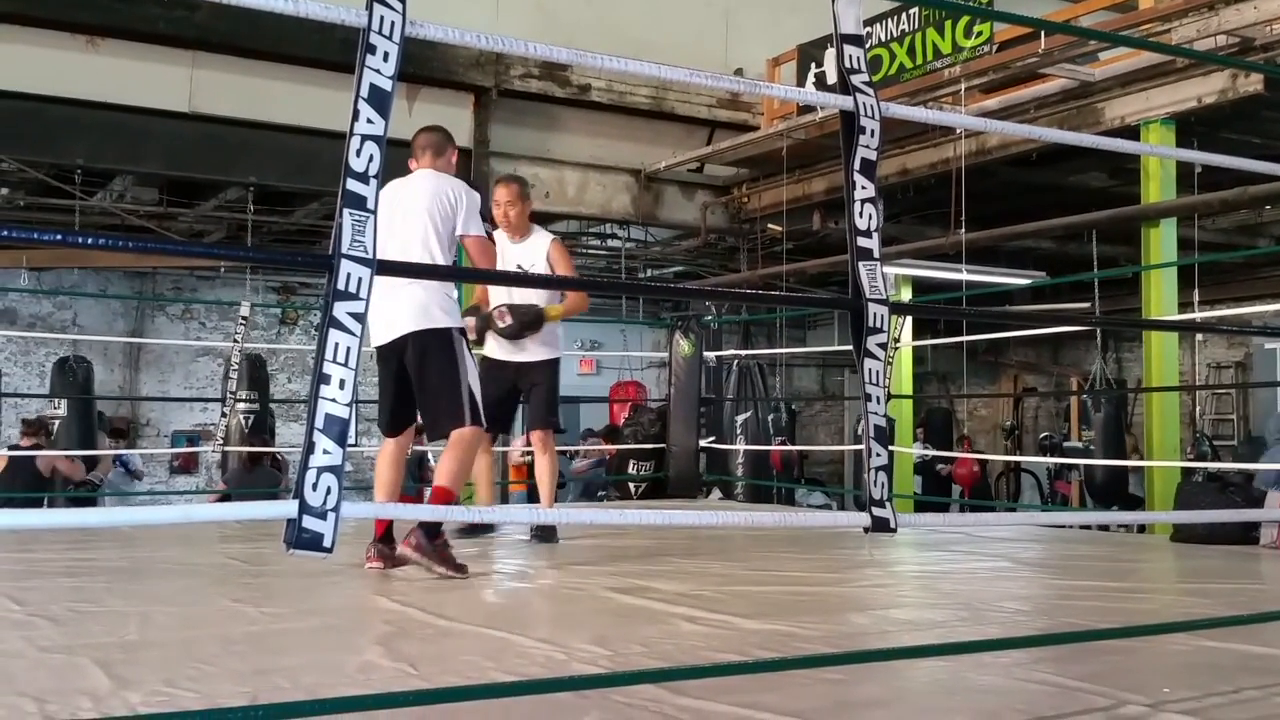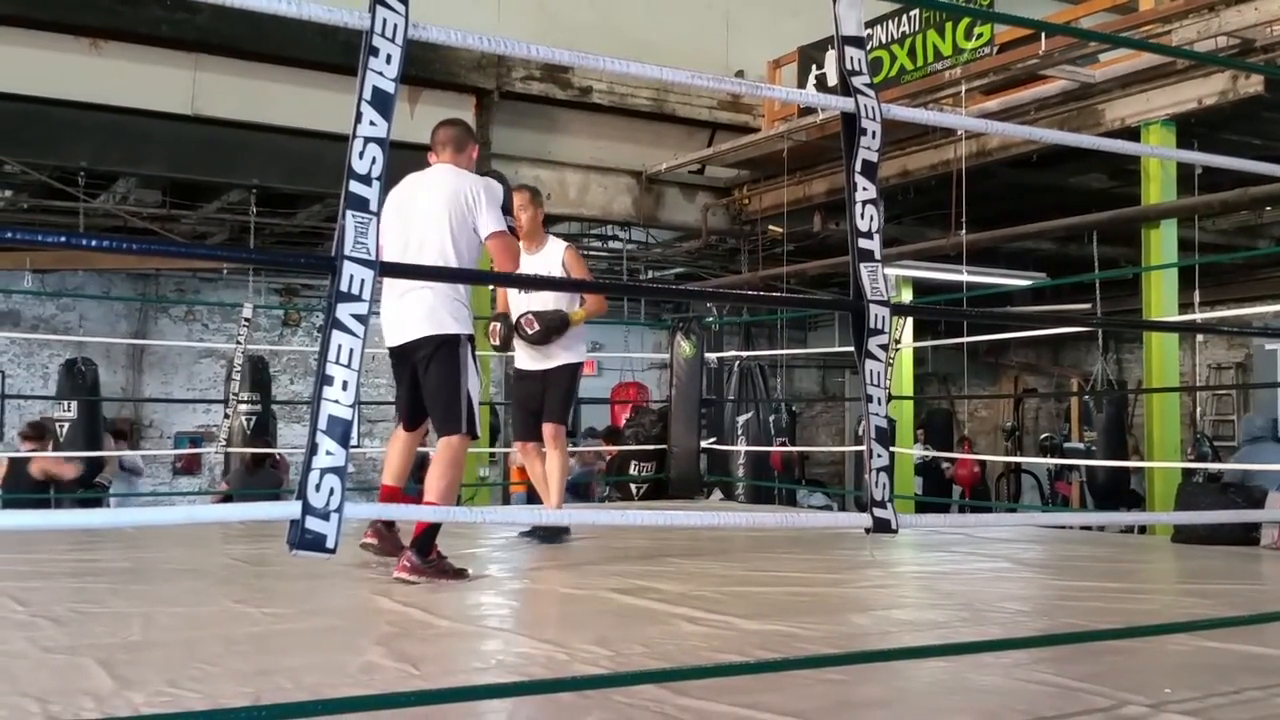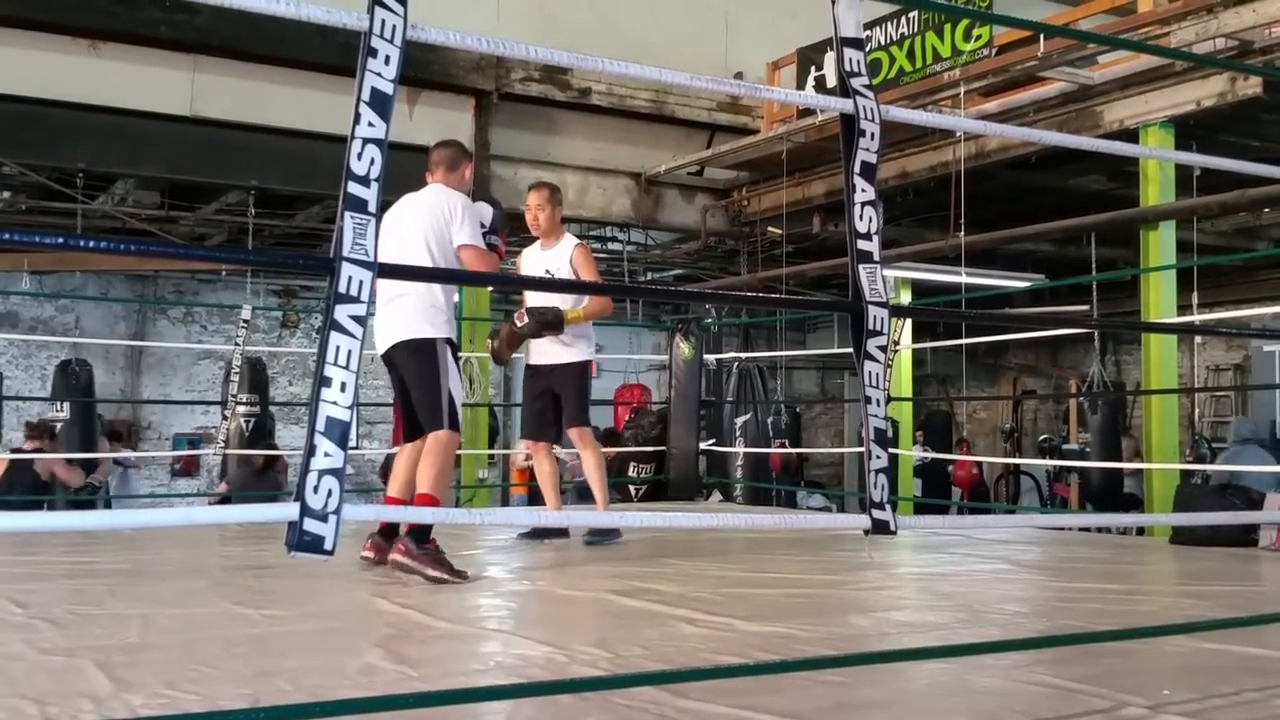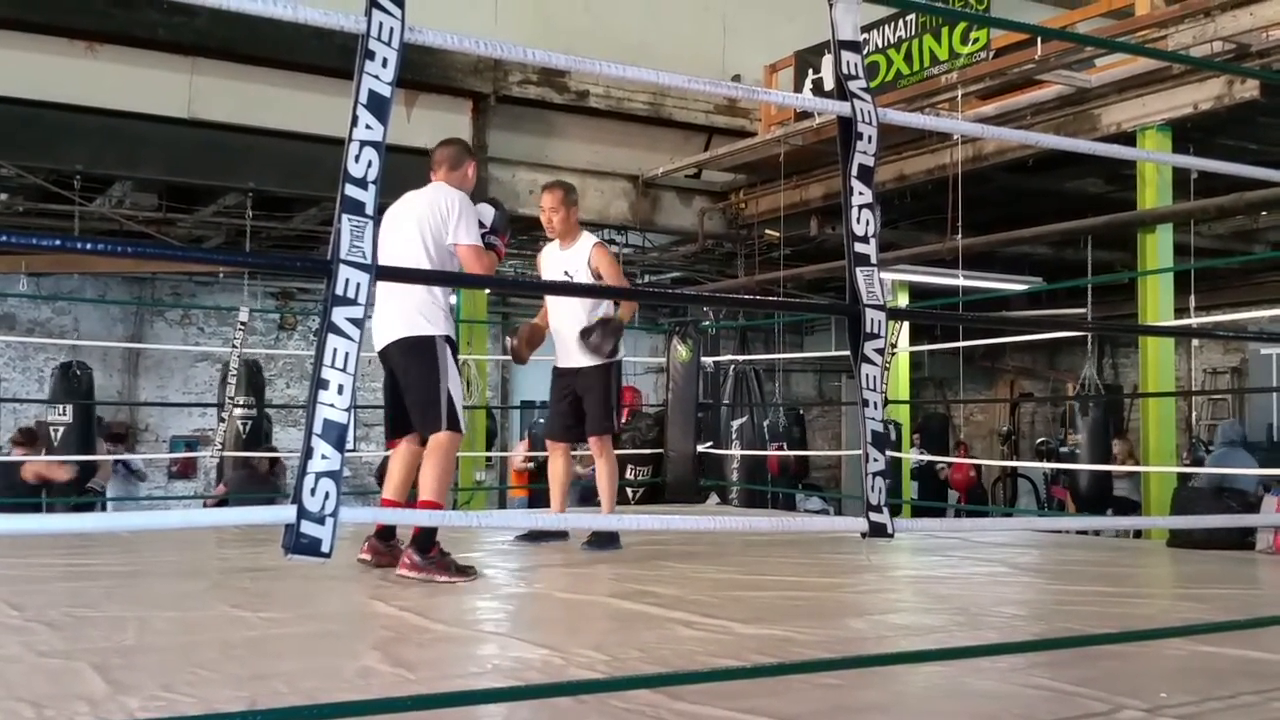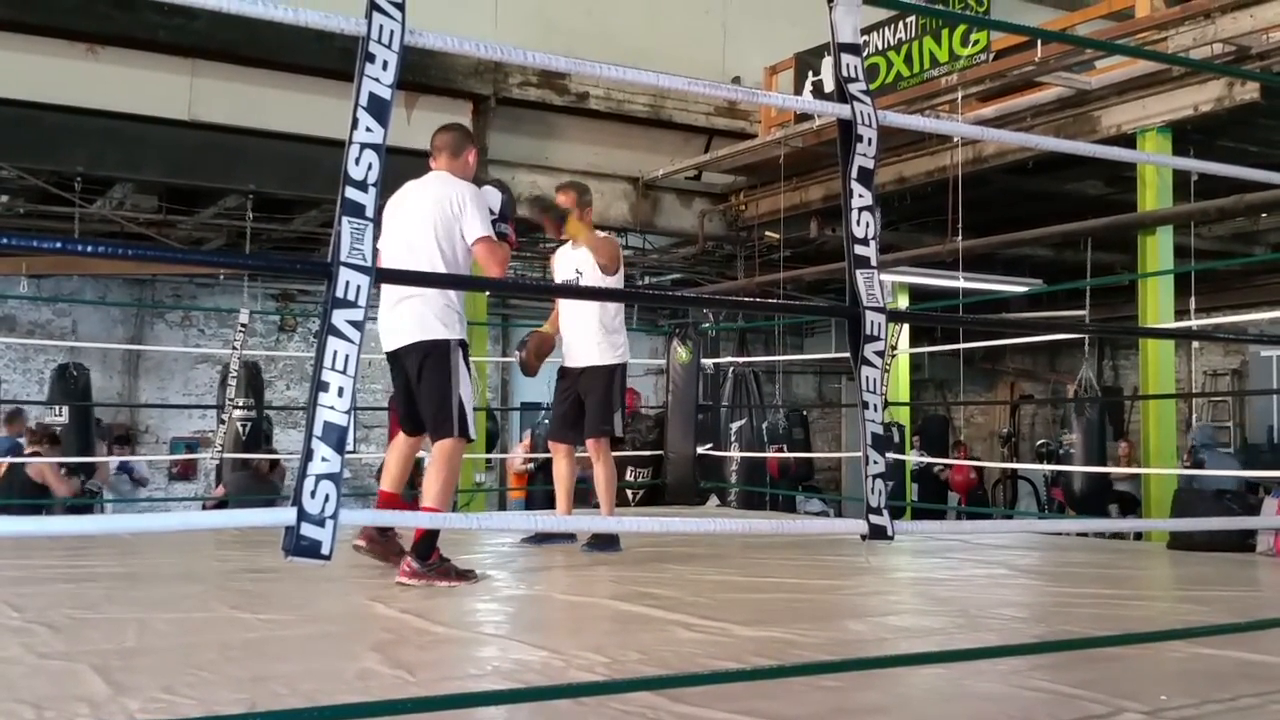
dt=0.4s
person 1, frame 1
left shoulder: (386, 193)
right shoulder: (455, 189)
right elbow: (485, 263)
right wrist: (475, 231)
left hip: (384, 322)
right hip: (431, 319)
left knee: (396, 433)
right knee: (467, 428)
left ankle: (381, 541)
right ankle: (426, 531)
person 1, frame 2
left shoulder: (401, 188)
right shoulder: (477, 186)
left elbow: (381, 257)
right elbow: (507, 262)
right wrist: (504, 226)
left hip: (398, 322)
right hip: (443, 321)
left knee: (410, 422)
right knee: (456, 435)
left ankle: (382, 523)
right ankle: (420, 552)
person 1, frame 3
left shoulder: (398, 208)
right shoulder: (457, 203)
right elbow: (481, 269)
right wrist: (494, 244)
left hip: (390, 329)
right hip: (425, 329)
left knee: (417, 434)
right knee: (444, 432)
left ankle: (384, 535)
right ankle: (416, 540)
person 1, frame 4
left shoulder: (401, 204)
right shoulder: (454, 200)
right elbow: (478, 269)
right wrist: (495, 244)
left hip: (389, 328)
right hip: (422, 328)
left knee: (411, 436)
right knee: (445, 433)
left ankle: (381, 539)
right ankle: (422, 549)
person 1, frame 5
left shoulder: (400, 195)
right shoulder: (466, 192)
left elbow: (381, 266)
right elbow: (495, 267)
right wrist: (504, 232)
left hip: (395, 327)
right hip: (436, 327)
left knee: (412, 428)
right knee: (450, 438)
left ankle: (378, 527)
right ankle: (422, 557)
person 2, frame 1
left shoulder: (549, 246)
right shoulder: (489, 245)
left elbow: (580, 300)
left wrist: (541, 315)
right wrist: (478, 315)
left hip: (541, 357)
right hip: (497, 356)
left knee: (541, 437)
left ankle: (545, 518)
person 2, frame 2
left shoulder: (564, 253)
left elbow: (598, 302)
right elbow: (502, 308)
left wrist: (565, 320)
right wrist: (500, 325)
left hip: (563, 361)
right hip: (525, 365)
left knee: (552, 433)
right knee: (525, 444)
right ankle: (552, 514)
person 2, frame 3
left shoulder: (575, 251)
right shoulder: (526, 257)
left elbow: (604, 304)
left wrist: (563, 318)
right wrist: (513, 332)
left hip: (572, 359)
right hip: (537, 362)
left knee: (579, 432)
right knee: (537, 443)
person 2, frame 4
left shoulder: (594, 251)
right shoulder: (546, 256)
left elbow: (628, 296)
left wrist: (617, 322)
right wrist: (532, 333)
left hip: (599, 362)
right hip: (565, 364)
left knee: (599, 440)
right knee: (556, 443)
left ankle: (607, 527)
person 2, frame 5
left shoulder: (602, 250)
right shoulder: (559, 257)
left elbow: (606, 251)
left wrist: (573, 223)
right wrist: (542, 338)
left hip: (605, 362)
right hip: (571, 364)
left knee: (597, 443)
right knee: (559, 443)
left ankle: (608, 529)
